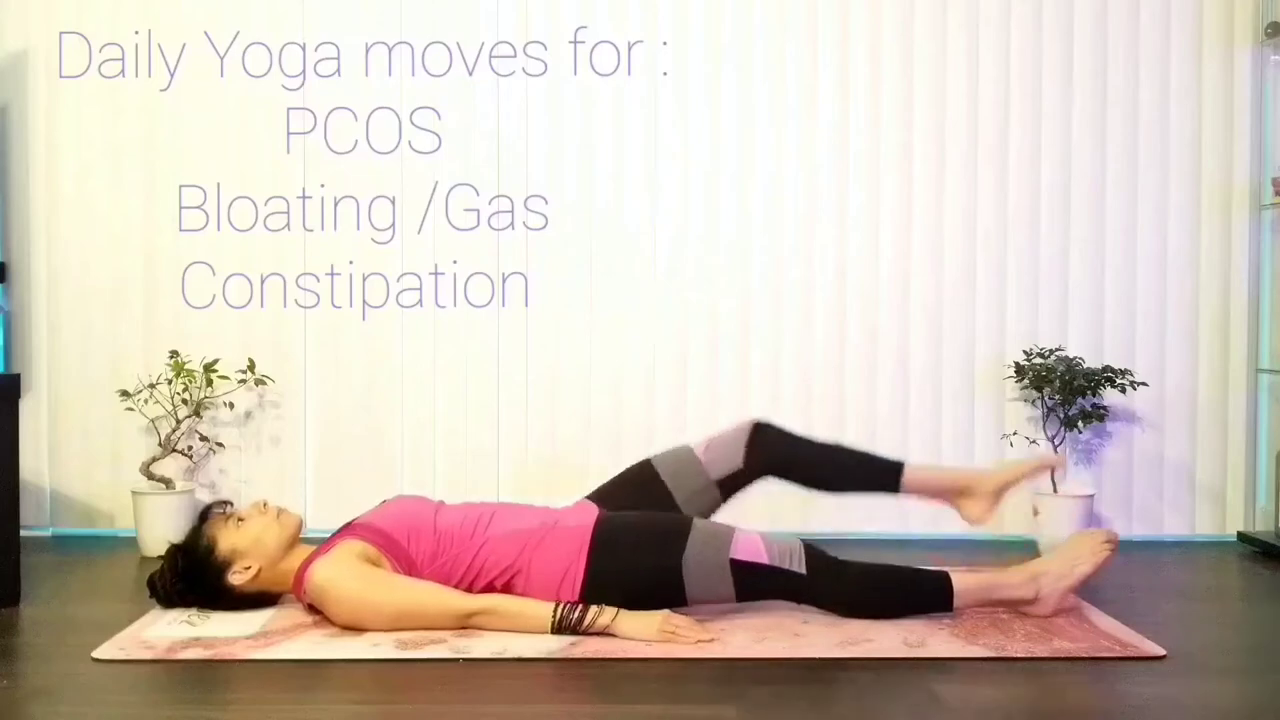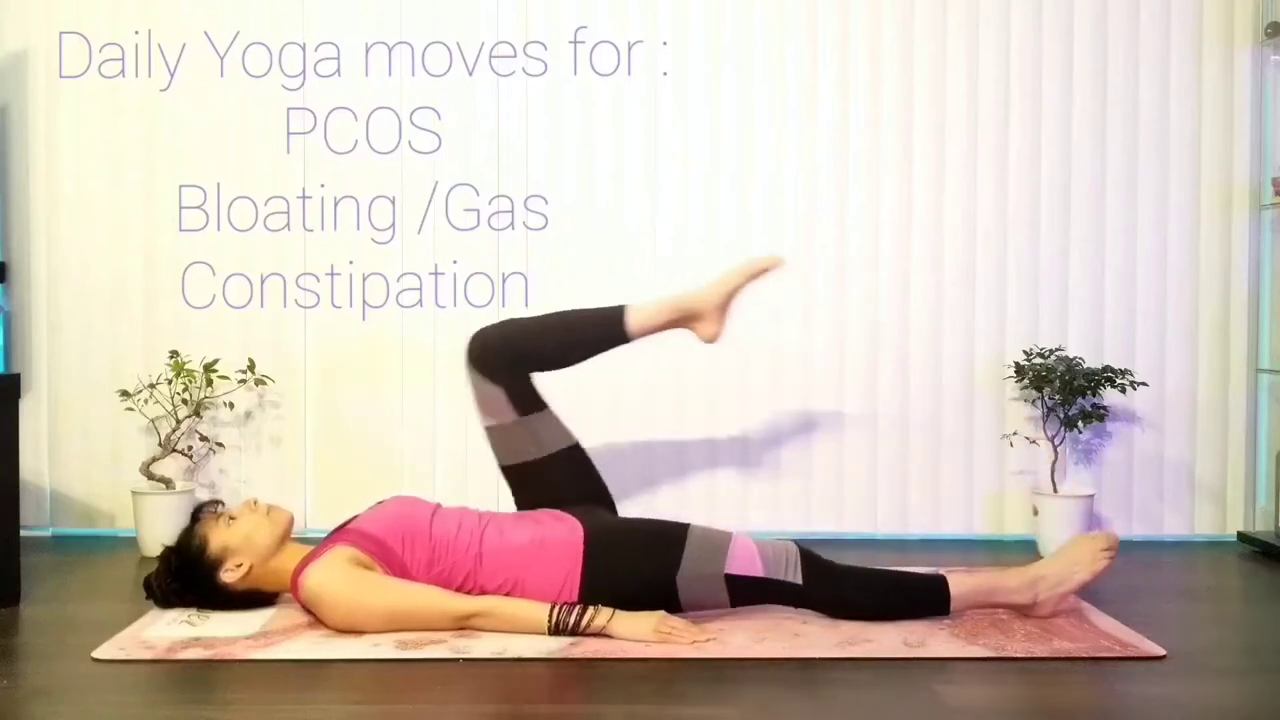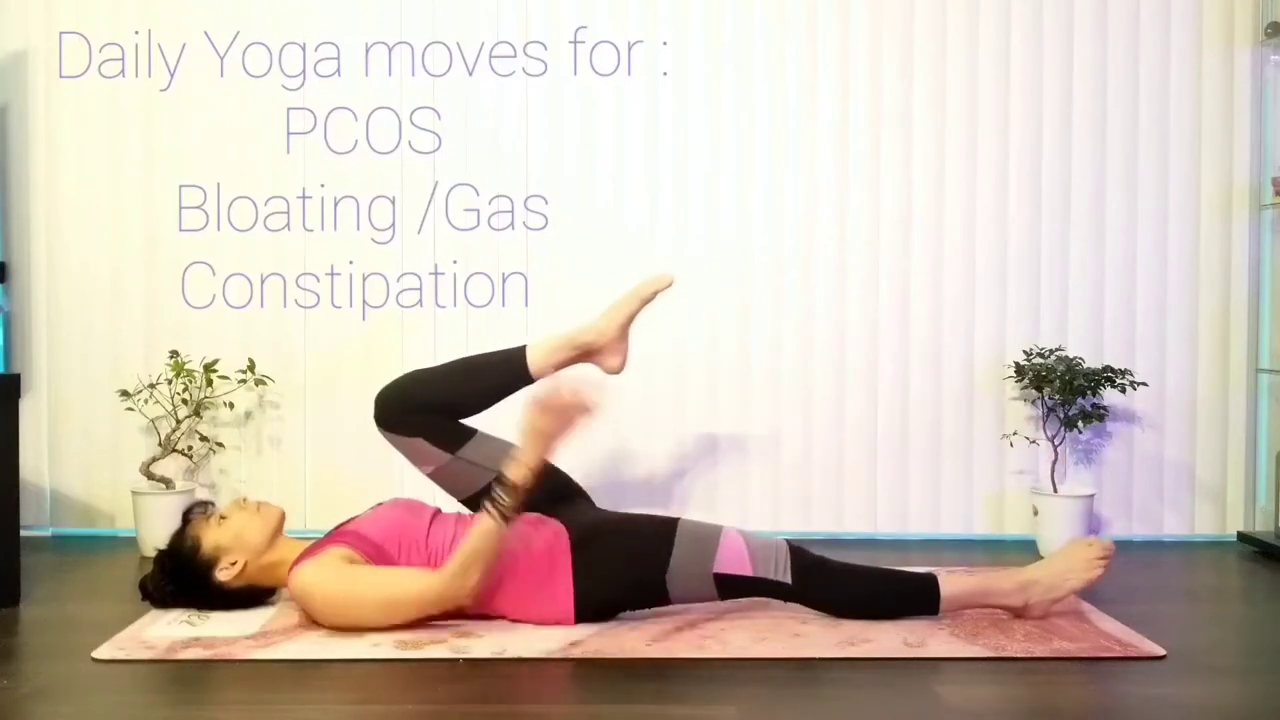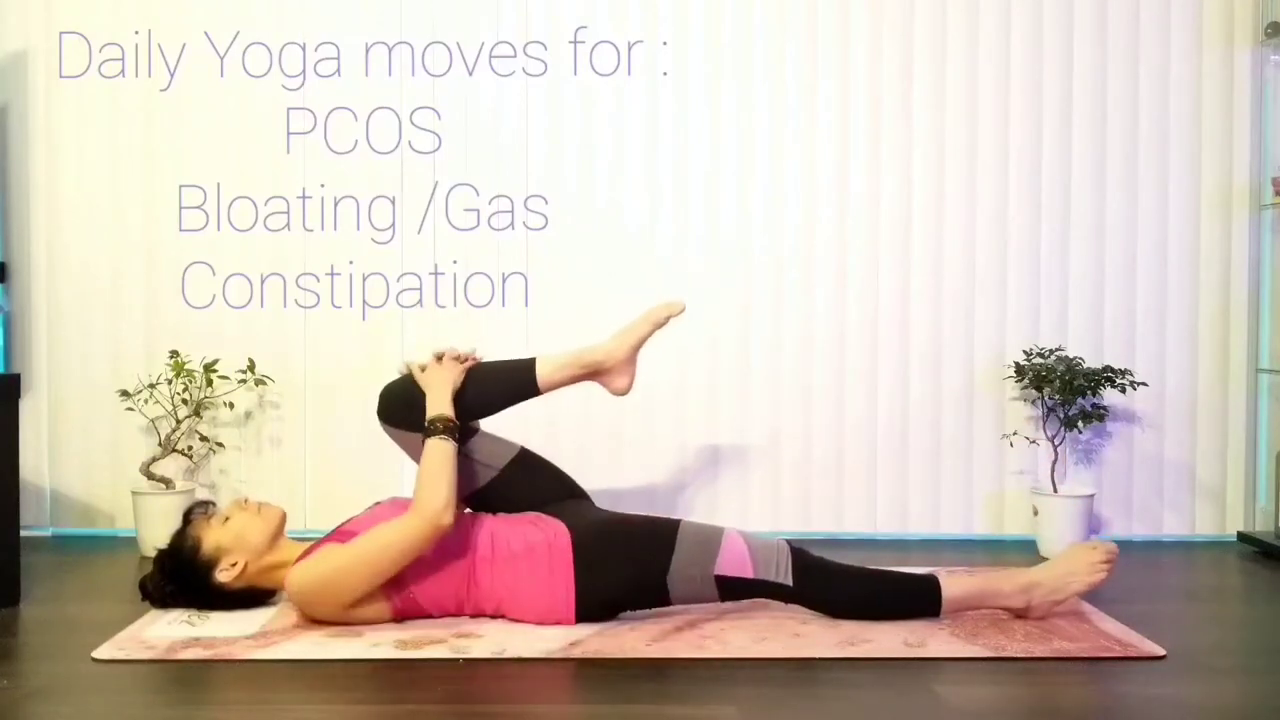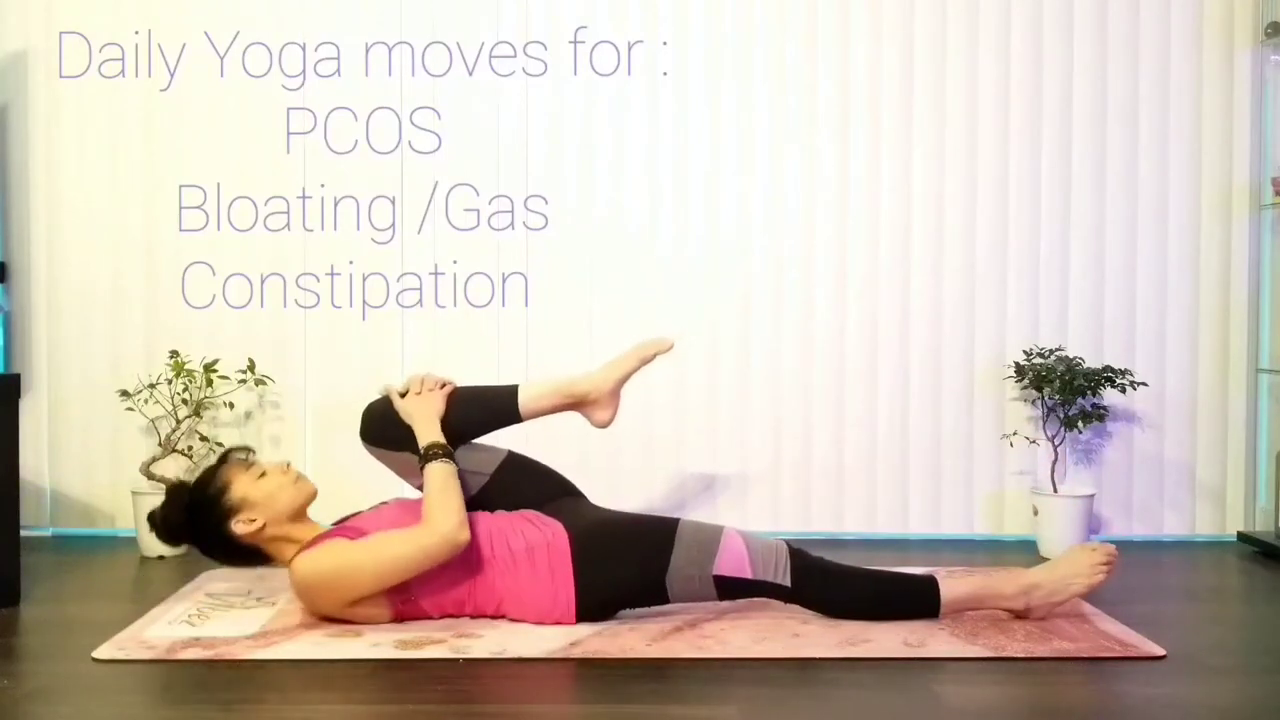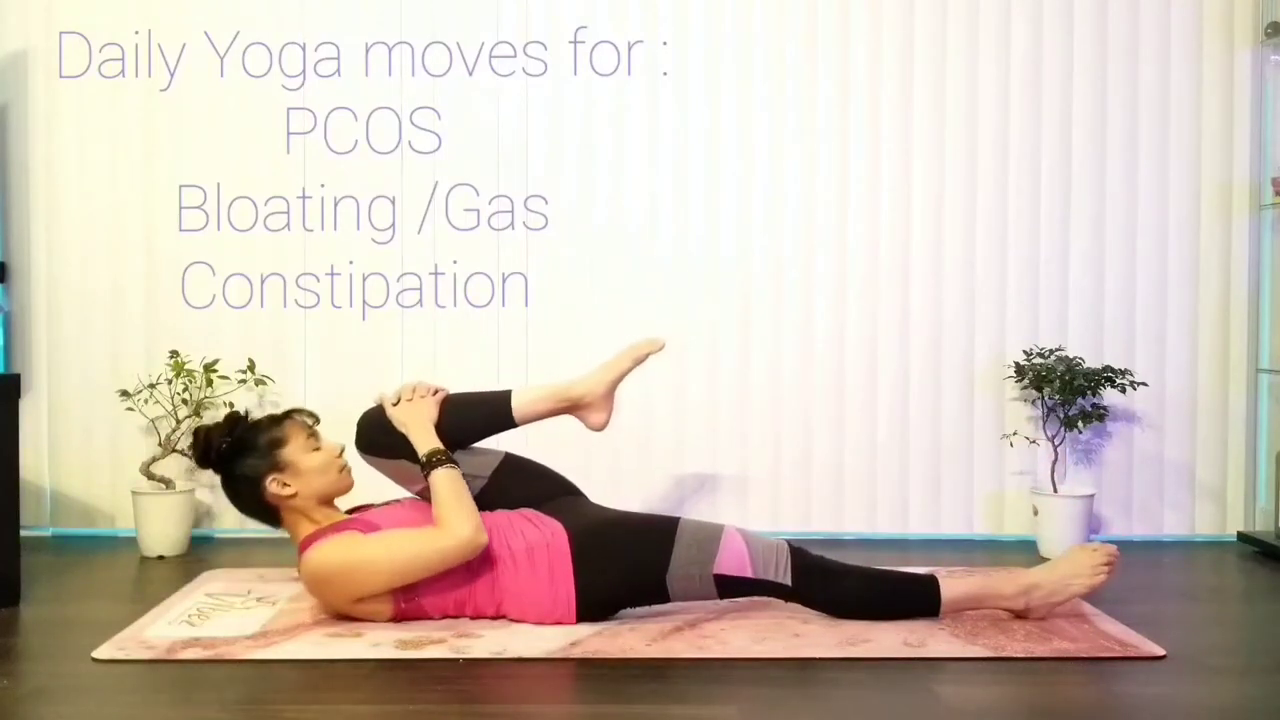
dt=0.5s
person 1, frame 1
left shoulder: (337, 548)
right shoulder: (331, 585)
right elbow: (469, 607)
right wrist: (615, 623)
left hip: (576, 527)
right hip: (584, 565)
left knee: (748, 445)
right knee: (808, 572)
left ankle: (953, 484)
right ankle: (1021, 583)
person 1, frame 2
left shoulder: (333, 553)
right shoulder: (328, 588)
right elbow: (468, 613)
right wrist: (610, 622)
left hip: (563, 531)
right hip: (579, 566)
left knee: (491, 352)
right knee: (799, 576)
left ankle: (676, 313)
right ankle: (1018, 586)
person 1, frame 3
left shoulder: (325, 557)
right shoulder: (318, 589)
right elbow: (456, 586)
left wrist: (520, 463)
right wrist: (524, 459)
left hip: (557, 537)
right hip: (564, 575)
left knee: (403, 406)
right knee: (790, 574)
left ankle: (578, 346)
right ankle: (1010, 588)
person 1, frame 4
left shoulder: (324, 560)
right shoulder: (320, 589)
left elbow: (433, 513)
right elbow: (434, 517)
left wrist: (435, 399)
right wrist: (444, 407)
left hip: (553, 530)
right hip: (570, 572)
left knee: (403, 401)
right knee: (790, 574)
left ankle: (593, 361)
right ankle: (1009, 588)
person 1, frame 5
left shoulder: (333, 548)
right shoulder: (321, 579)
left elbow: (434, 523)
right elbow: (450, 536)
left wrist: (418, 421)
right wrist: (429, 434)
left hip: (552, 528)
right hip: (571, 572)
left knee: (383, 421)
right knee: (781, 574)
left ankle: (577, 391)
right ankle: (1007, 591)
person 1, frame 6
left shoulder: (340, 531)
right shoulder: (330, 565)
left elbow: (440, 520)
right elbow: (465, 539)
left wrist: (411, 429)
right wrist: (427, 441)
left hip: (557, 531)
right hip: (572, 571)
left knee: (383, 425)
right knee: (787, 570)
right ankle: (1012, 589)
